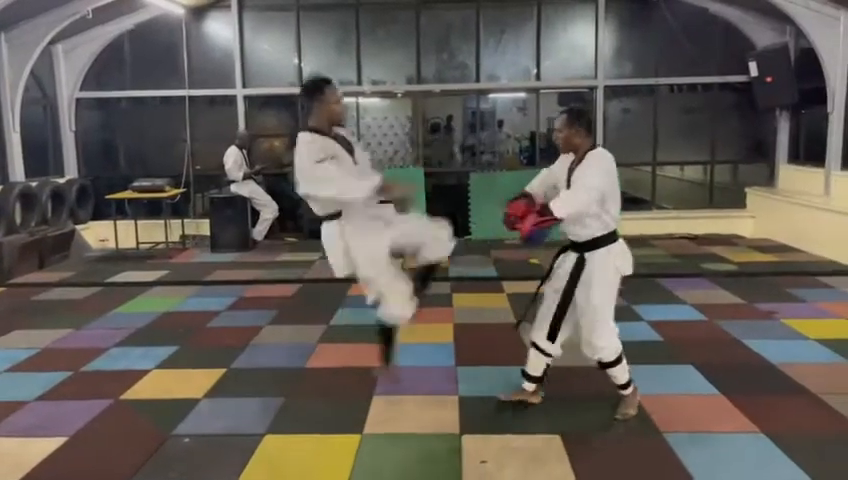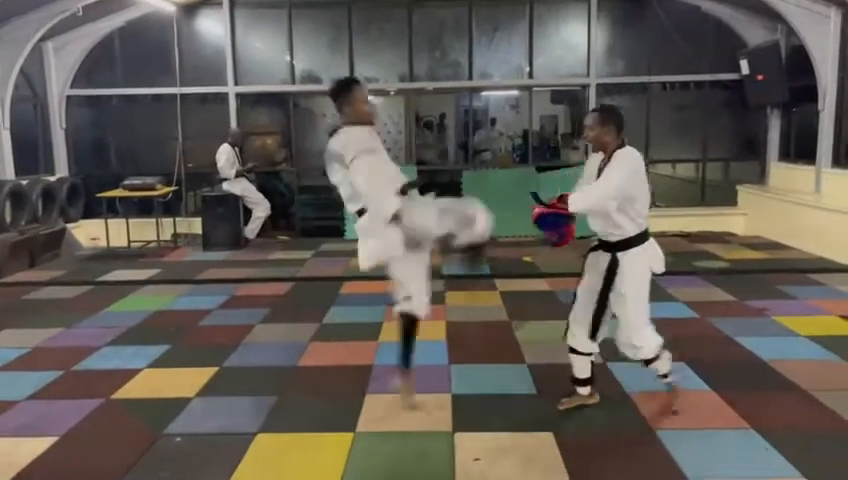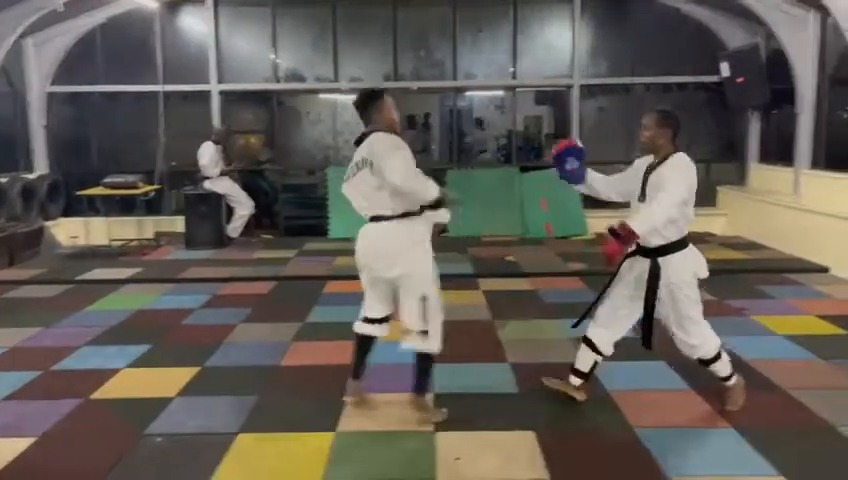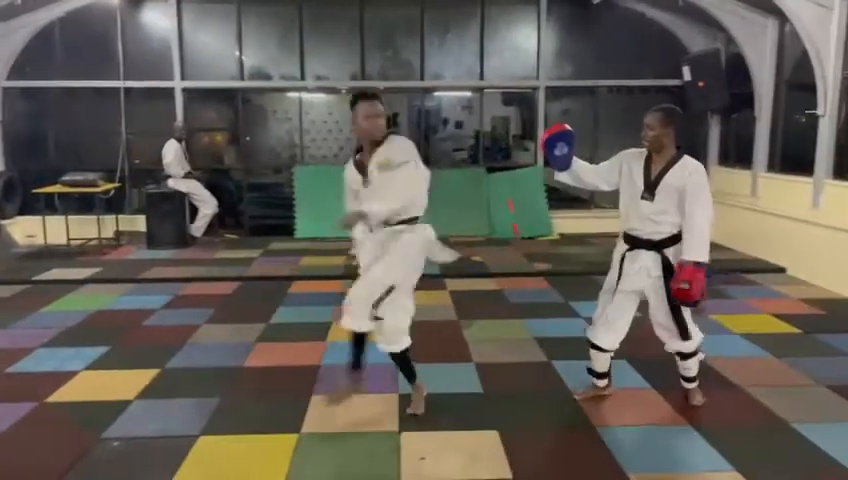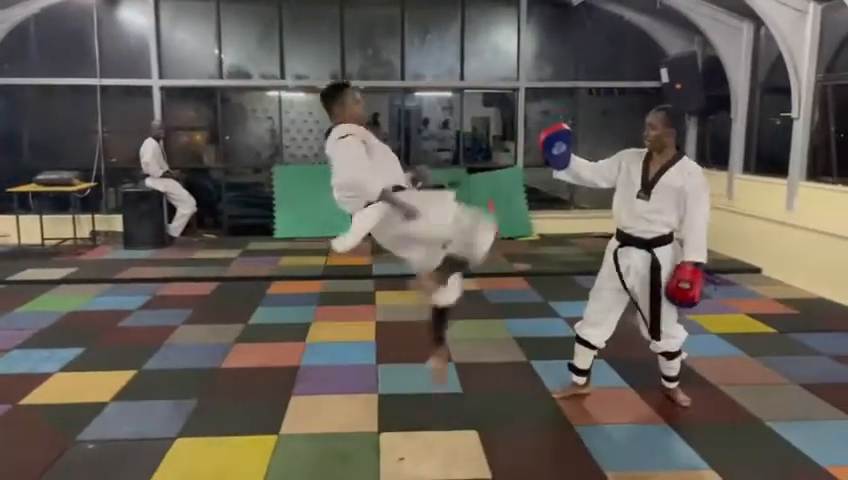
dt=0.3s
person 1, frame 1
left shoulder: (340, 136)
right shoulder: (308, 147)
right elbow: (322, 186)
left wrist: (390, 194)
right wrist: (379, 187)
left hip: (373, 216)
right hip: (351, 230)
left knee: (438, 239)
right knee: (393, 296)
left ankle: (415, 292)
right ankle: (386, 366)
person 1, frame 2
left shoulder: (337, 145)
right shoulder: (360, 138)
right elbow: (373, 187)
right wrist: (403, 220)
left hip: (394, 218)
right hip: (391, 222)
left knee: (420, 287)
right knee: (468, 224)
left ankle: (405, 374)
person 1, frame 3
left shoulder: (358, 157)
right shoulder: (390, 144)
right elbow: (401, 177)
right wrist: (437, 198)
left hip: (373, 239)
right hip: (404, 238)
left knee: (374, 312)
right knee: (424, 321)
left ankle: (355, 384)
right ankle: (420, 400)
person 1, frame 4
left shoulder: (401, 148)
right shoulder: (353, 166)
left elbow: (408, 192)
left wrist: (366, 214)
right wrist: (362, 226)
left hip: (403, 240)
right hip: (378, 244)
left knee: (361, 307)
right knee: (388, 321)
left ankle: (355, 376)
right ankle: (415, 386)
person 1, frame 5
left shoulder: (345, 141)
right shoulder: (346, 135)
right elbow: (352, 170)
left wrist: (406, 182)
right wrist: (395, 194)
left hip: (394, 213)
right hip: (395, 211)
right knee: (474, 228)
left ankle: (438, 349)
right ankle: (436, 272)
person 2, frame 1
left shoulder: (601, 161)
right shoulder: (567, 161)
left elbow: (580, 197)
right elbow: (546, 181)
left wrist: (542, 212)
right wrist: (527, 200)
left hip: (600, 257)
right hip: (574, 255)
left knee: (598, 334)
right knee: (547, 323)
left ankle: (628, 393)
right ankle: (531, 389)
person 2, frame 2
left shoulder: (629, 160)
right shoulder: (597, 160)
left elbow: (601, 194)
right elbow: (584, 191)
left wrist: (559, 208)
right wrist: (559, 207)
left hip: (631, 256)
right hip: (603, 254)
left knee: (633, 333)
right knee: (581, 324)
left ankle: (668, 381)
right ankle: (585, 391)
person 2, frame 3
left shoulder: (681, 165)
right shoulder: (644, 166)
left elbow: (664, 207)
right elbow: (613, 188)
left wrist: (627, 232)
right wrist: (581, 175)
left hip: (673, 262)
right hip: (641, 259)
left knee: (692, 331)
right knee: (605, 319)
left ankle: (731, 382)
right ankle: (576, 383)
person 2, frame 4
left shoulder: (691, 170)
right shoulder: (629, 159)
left elbow: (699, 222)
right elbow: (595, 176)
left wrist: (694, 266)
right wrist: (565, 162)
left hip: (667, 257)
right hip: (630, 254)
left knee: (678, 327)
right knee: (605, 321)
left ankle: (692, 385)
right ankle: (602, 383)
person 2, frame 5
left shoulder: (689, 173)
right shoulder: (629, 159)
left elbow: (695, 222)
right elbow: (592, 174)
left wrist: (692, 266)
right wrist: (563, 159)
left hip: (657, 257)
right hip: (621, 252)
left knee: (664, 326)
right knee: (596, 315)
left ankle: (671, 385)
right ankle: (580, 381)
person 3, frame 1
left shoulder: (242, 151)
right shoulder: (233, 153)
right elbow: (234, 175)
left wrist: (254, 171)
right wrist: (253, 172)
left hip: (248, 184)
right hip: (241, 186)
left knee: (270, 207)
right knee: (271, 207)
right ankle: (256, 237)
person 3, frame 2
left shoulder: (234, 149)
right shoulder: (225, 150)
right elbow: (227, 173)
left wrist: (246, 169)
right wrist: (245, 169)
left hip: (240, 182)
right hip: (233, 184)
left knee: (262, 205)
right knee: (263, 206)
right ankle: (248, 235)
person 3, frame 3
left shoulder: (215, 147)
right shoulder: (209, 148)
right elbow: (209, 171)
left wrist: (228, 169)
left hip: (221, 180)
right hip: (215, 182)
left knee: (245, 204)
right knee: (246, 205)
left ankle: (231, 232)
right ankle: (231, 234)
person 3, frame 4
left shoulder: (179, 145)
right shoulder: (172, 146)
right elbow: (174, 171)
left wrist: (192, 174)
right wrist: (192, 176)
left hip: (184, 180)
right hip: (179, 181)
left knee: (209, 203)
right knee: (210, 204)
left ankle: (194, 231)
right ankle: (194, 233)
person 3, frame 5
left shoulder: (157, 144)
right shoulder: (150, 145)
right elbow: (152, 170)
left wrist: (170, 174)
right wrist: (169, 175)
left hip: (162, 179)
right hip: (156, 180)
left knee: (188, 203)
right knee: (188, 203)
left ankle: (172, 231)
right ankle: (172, 233)
